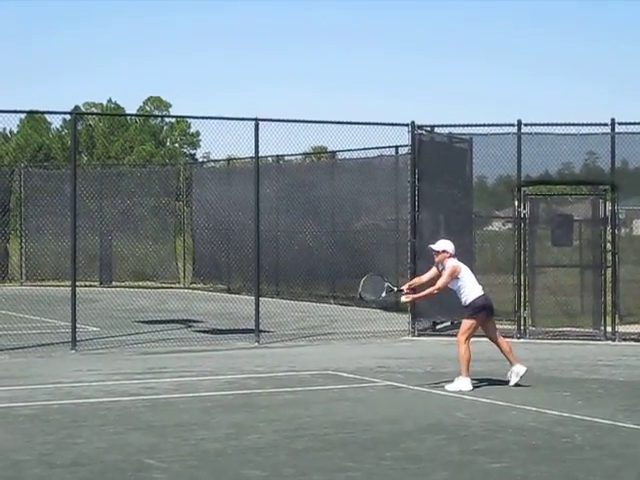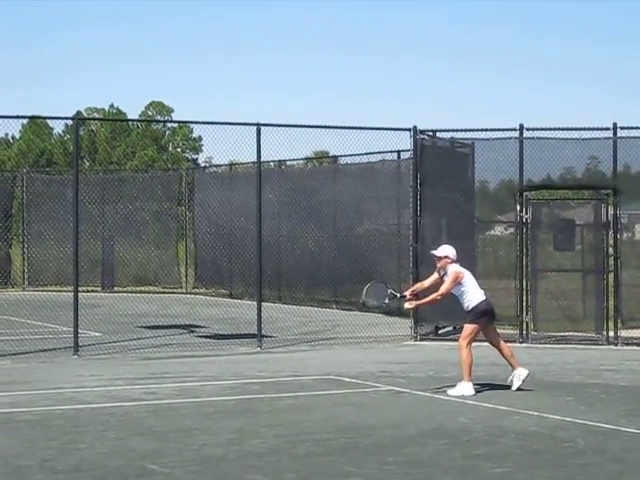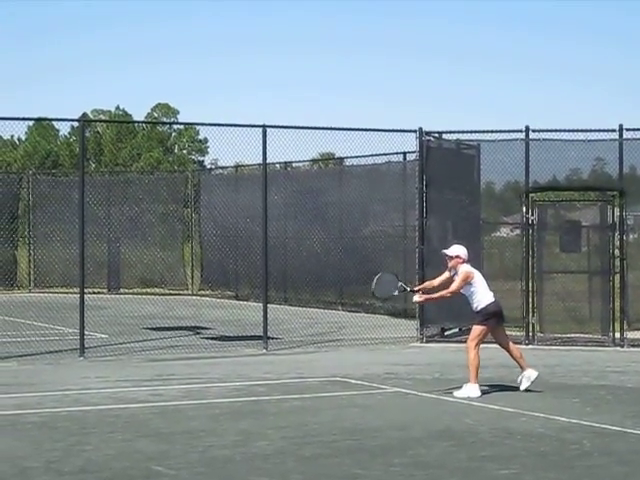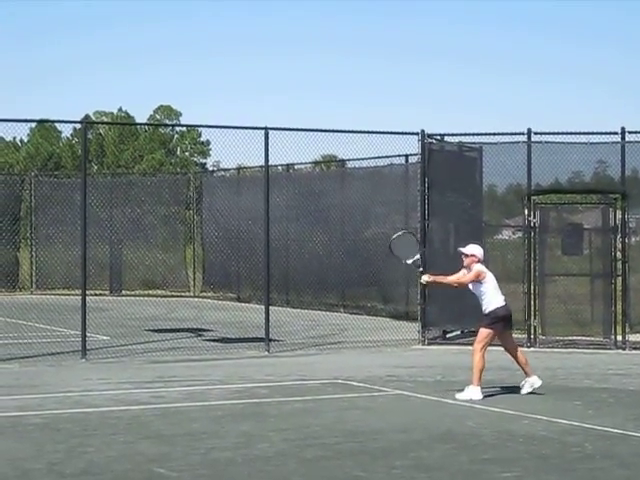
dt=0.2s
person 1, frame 1
left shoulder: (452, 266)
right shoulder: (440, 266)
left elbow: (436, 289)
right elbow: (423, 278)
left wrist: (413, 297)
right wrist: (408, 285)
left hip: (477, 303)
right hip: (480, 303)
left knee: (462, 339)
right knee: (495, 337)
left ankle: (464, 380)
right ankle: (516, 367)
person 1, frame 2
left shoulder: (455, 272)
right shoulder: (442, 271)
left elbow: (439, 295)
right elbow: (425, 283)
left wrist: (416, 303)
right wrist: (411, 290)
left hip: (479, 308)
right hip: (481, 308)
left knee: (464, 344)
right knee: (496, 341)
left ankle: (466, 385)
right ankle: (518, 370)
person 1, frame 3
left shoulder: (466, 272)
right shoulder: (453, 271)
left elbow: (449, 292)
right elbow: (435, 282)
left wrist: (426, 298)
right wrist: (420, 288)
left hip: (488, 310)
right hip: (490, 309)
left knee: (471, 345)
right knee: (505, 343)
left ankle: (472, 387)
right ankle: (527, 372)
person 1, frame 4
left shoulder: (478, 270)
right shoulder: (468, 270)
left elbow: (457, 282)
right elbow: (450, 279)
left wrist: (432, 279)
right wrist: (432, 277)
left hip: (496, 313)
right hip: (500, 312)
left knee: (478, 348)
right knee: (511, 348)
left ankle: (474, 389)
right ankle: (531, 378)
